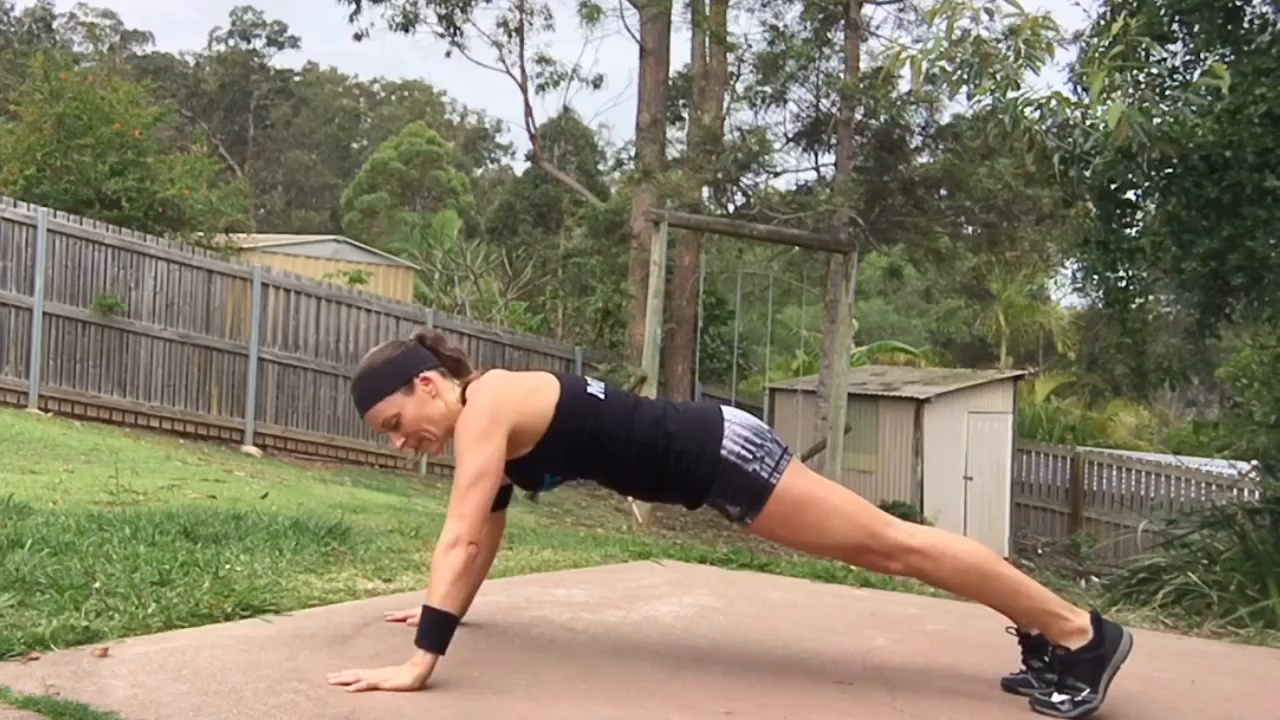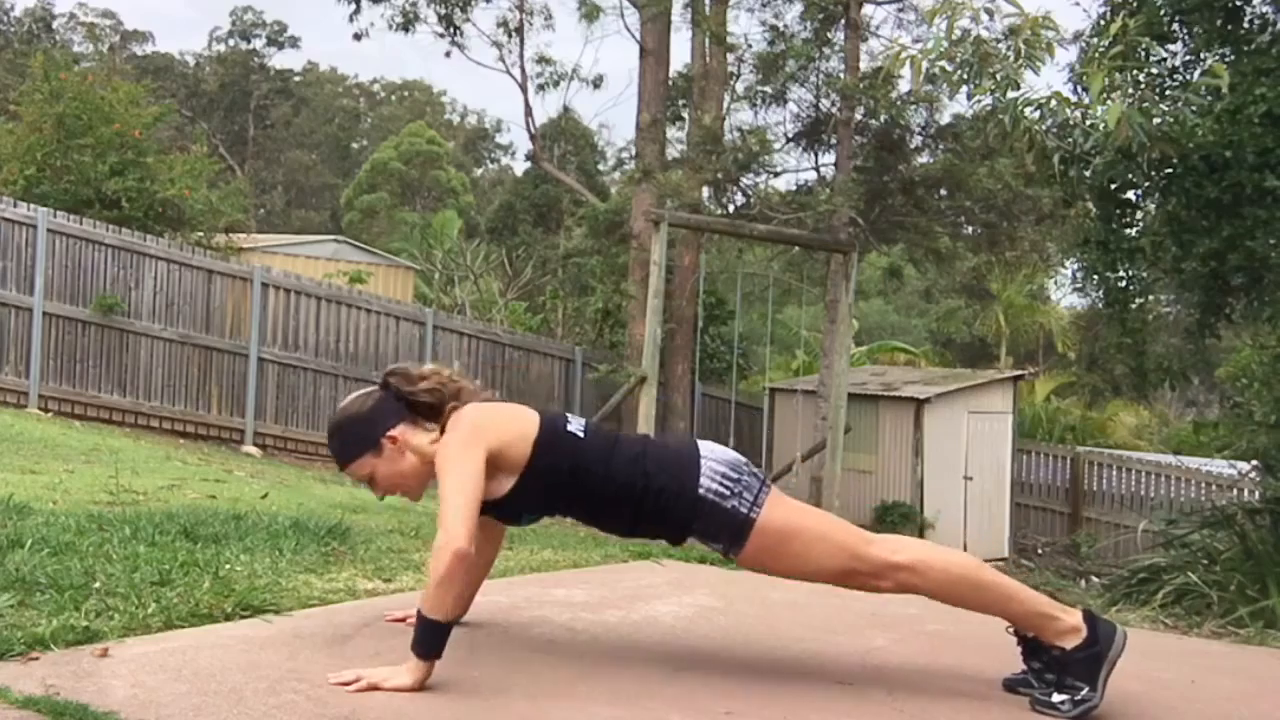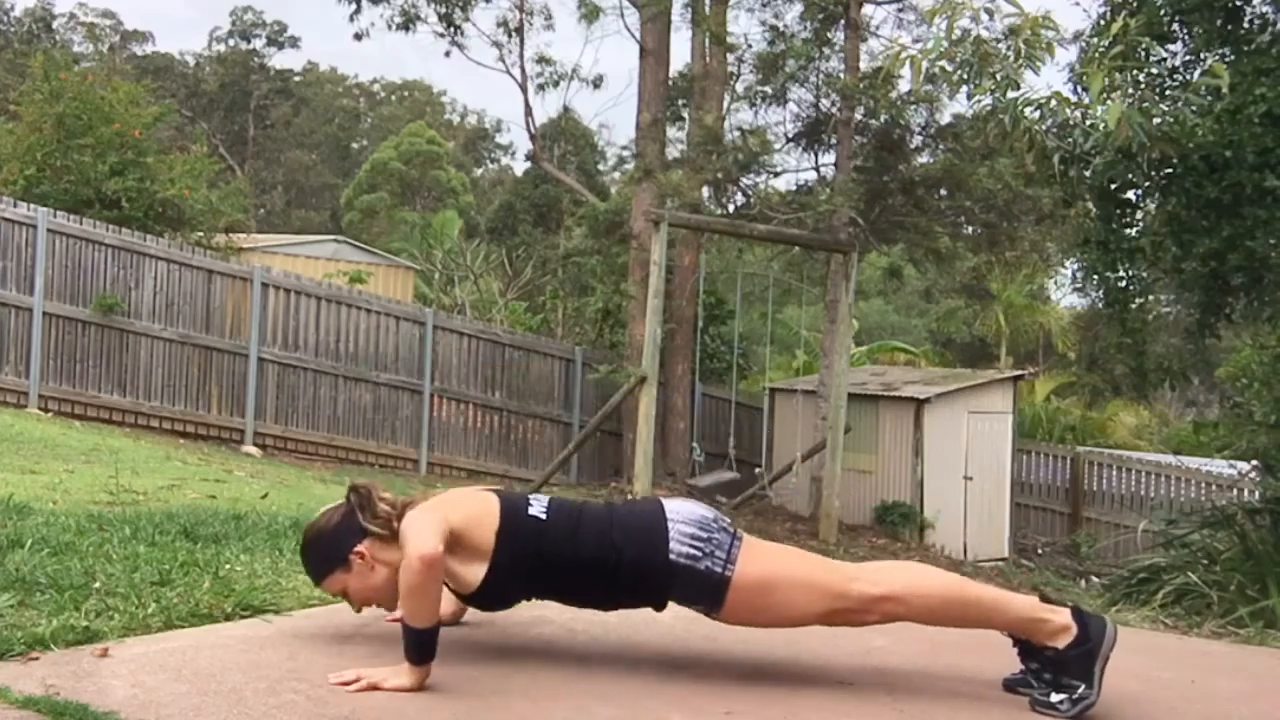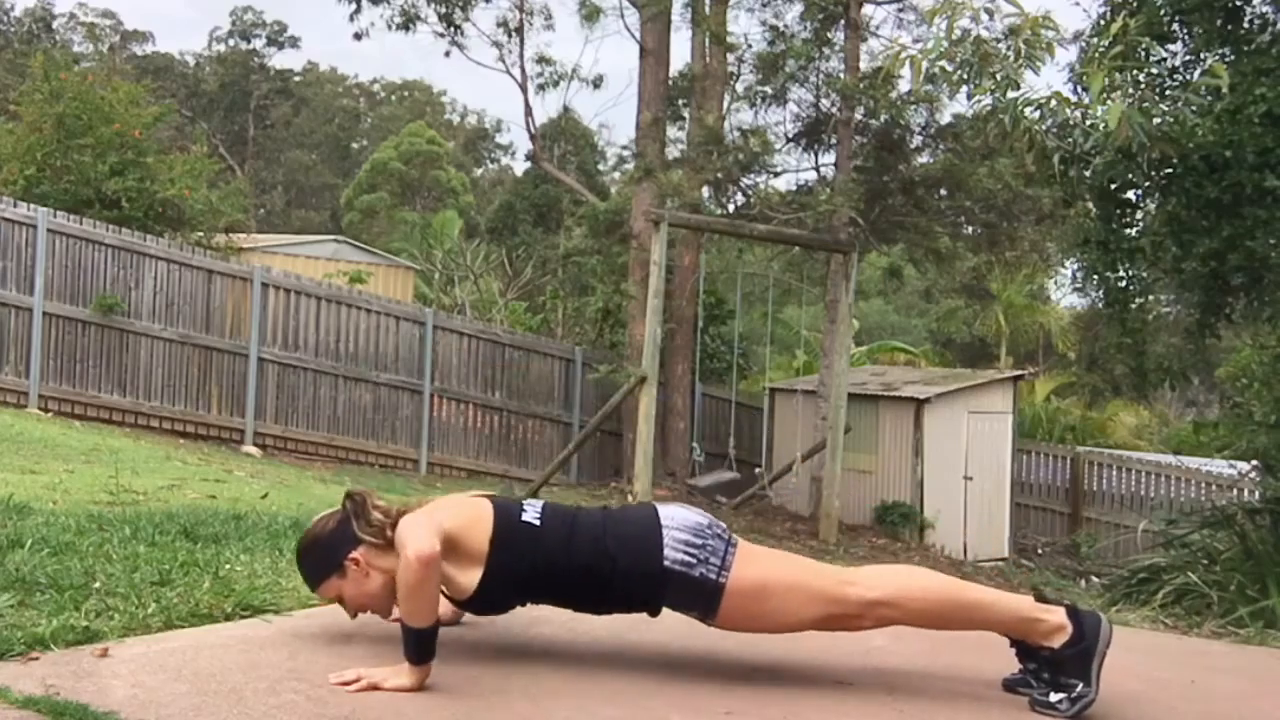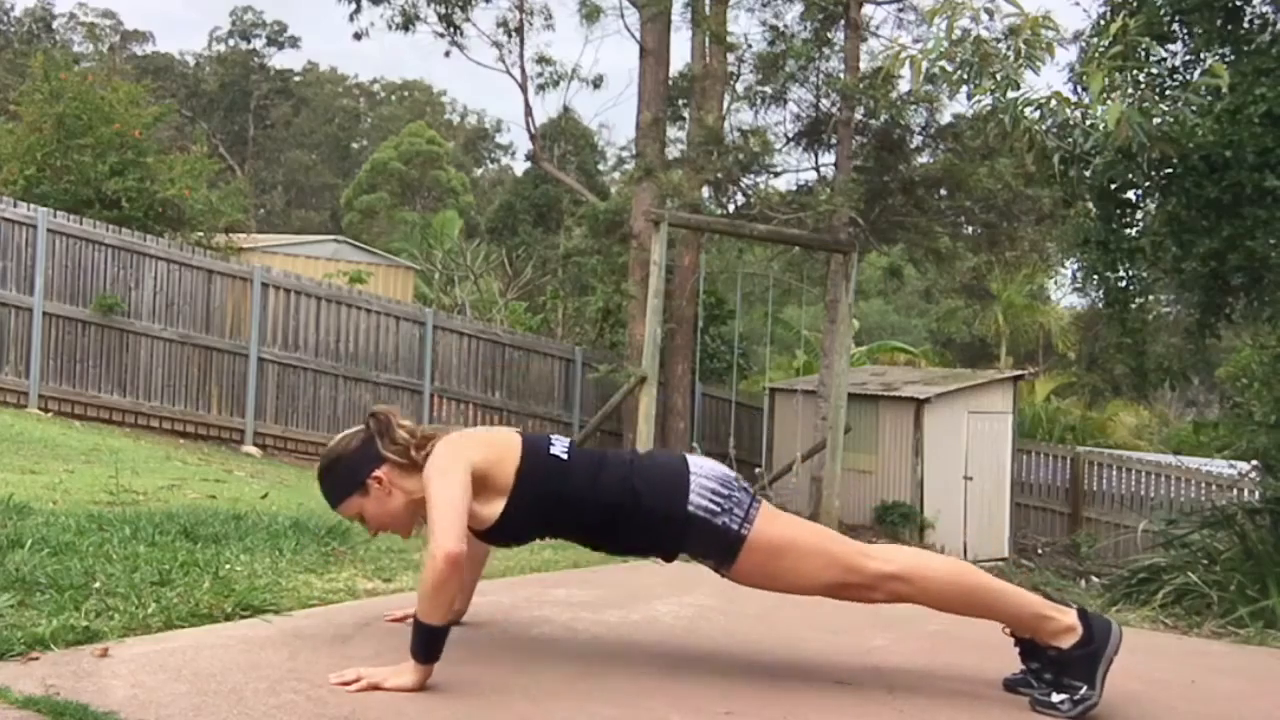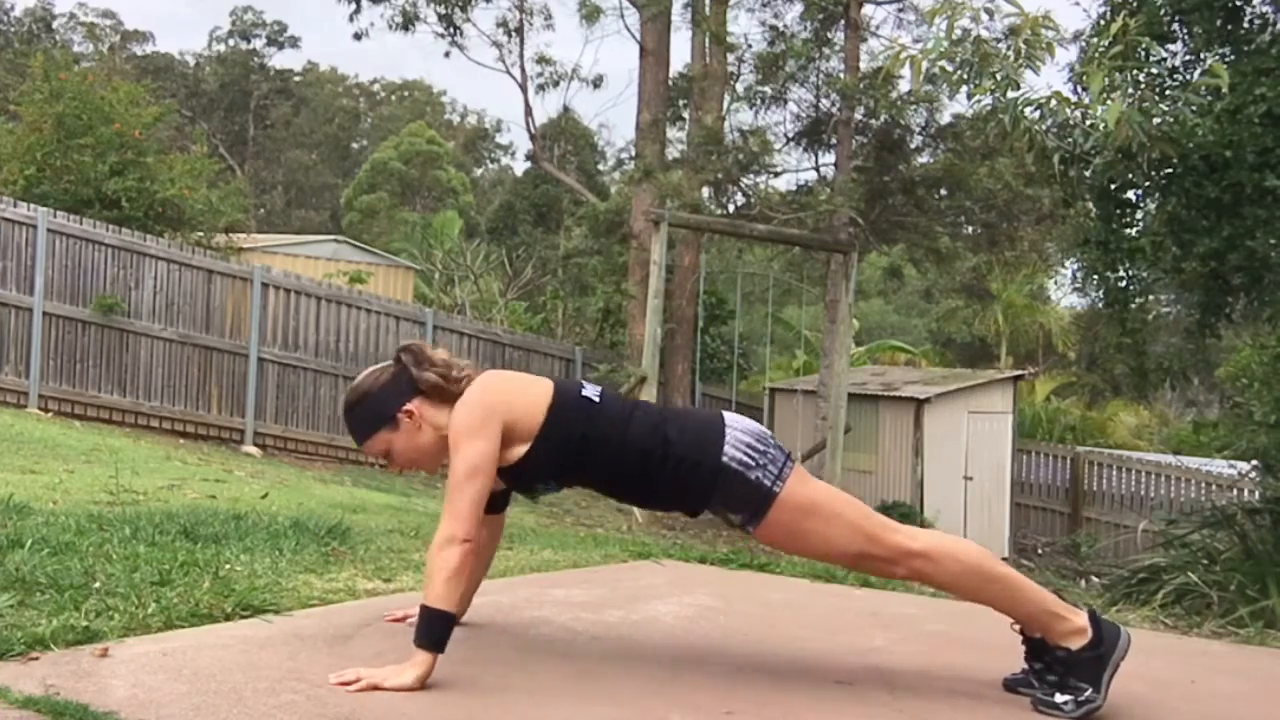
dt=0.3s
person 1, frame 1
left shoulder: (486, 406)
right shoulder: (485, 418)
left elbow: (461, 537)
right elbow: (486, 532)
right wrist: (440, 613)
left hip: (720, 451)
right hip: (704, 459)
left knee: (890, 543)
right knee: (882, 546)
left ankle: (1081, 635)
right ankle: (1047, 637)
person 1, frame 2
left shoulder: (462, 435)
right shoulder: (472, 440)
left elbow: (456, 546)
right elbow: (484, 537)
right wrist: (442, 613)
left hip: (698, 487)
right hip: (686, 487)
left knee: (878, 561)
right knee: (865, 563)
left ankle: (1074, 634)
right ankle: (1046, 633)
person 1, frame 3
left shoulder: (423, 525)
right shoulder: (445, 521)
left elbow: (422, 562)
right wrist: (453, 605)
left hip: (669, 550)
right hip: (657, 540)
left knee: (861, 593)
right knee: (851, 592)
left ankle: (1062, 628)
right ankle: (1039, 616)
person 1, frame 4
left shoulder: (418, 531)
right shoulder: (441, 524)
left elbow: (419, 564)
right wrist: (450, 608)
left hip: (663, 555)
right hip: (652, 542)
left knee: (856, 597)
right knee: (846, 593)
left ankle: (1058, 628)
right ankle: (1036, 617)
person 1, frame 5
left shoulder: (446, 460)
right shoulder: (462, 463)
left elbow: (450, 553)
right elbow: (473, 543)
right wrist: (441, 613)
left hip: (686, 502)
right hip: (673, 501)
left knee: (871, 571)
right knee: (859, 572)
left ankle: (1070, 632)
right ankle: (1044, 631)
person 1, frame 6
left shoulder: (476, 409)
right shoulder: (484, 419)
left elbow: (457, 538)
right elbow: (487, 525)
right wrist: (447, 608)
left hip: (714, 457)
right hip: (695, 464)
left knee: (892, 545)
right knee: (881, 550)
left ankle: (1078, 631)
right ankle: (1052, 634)
